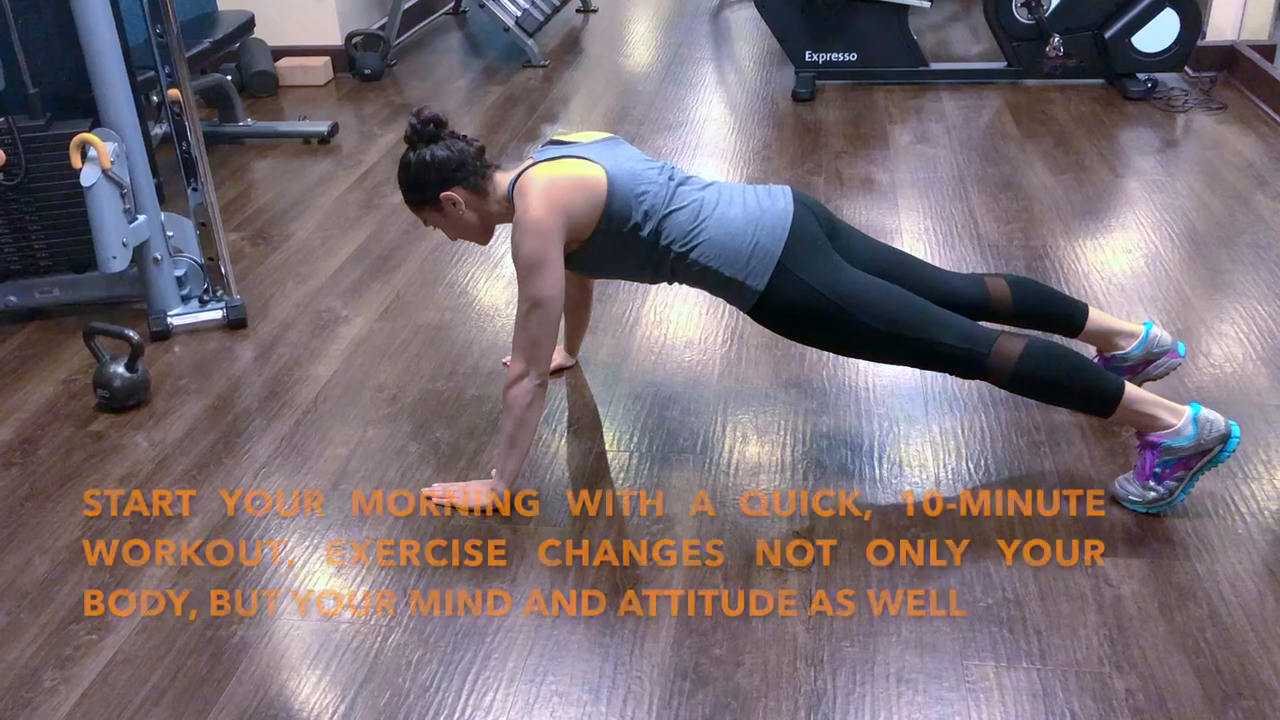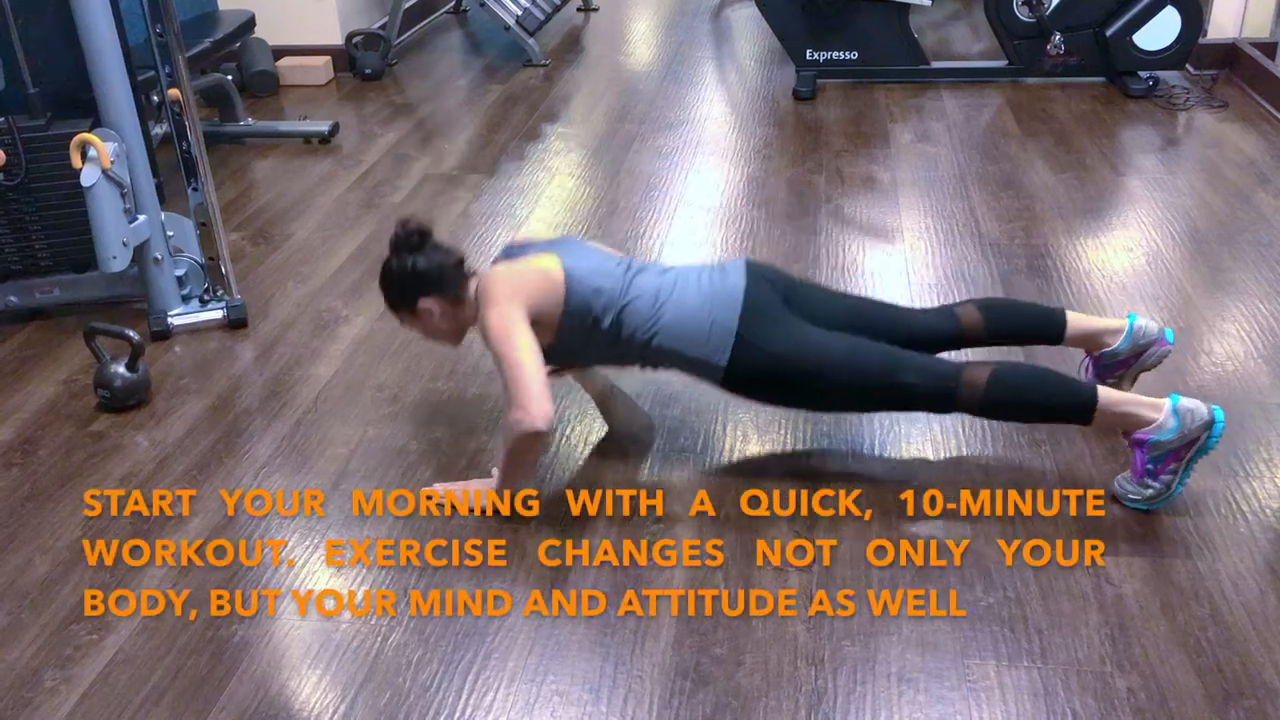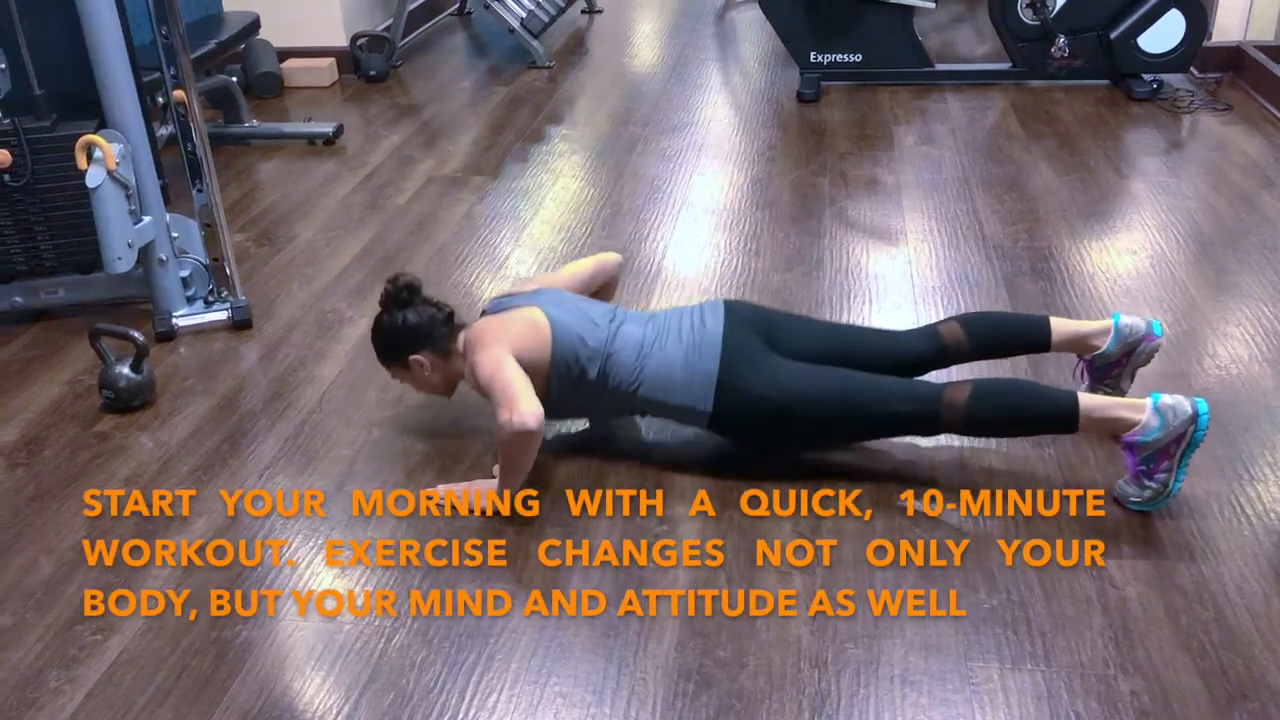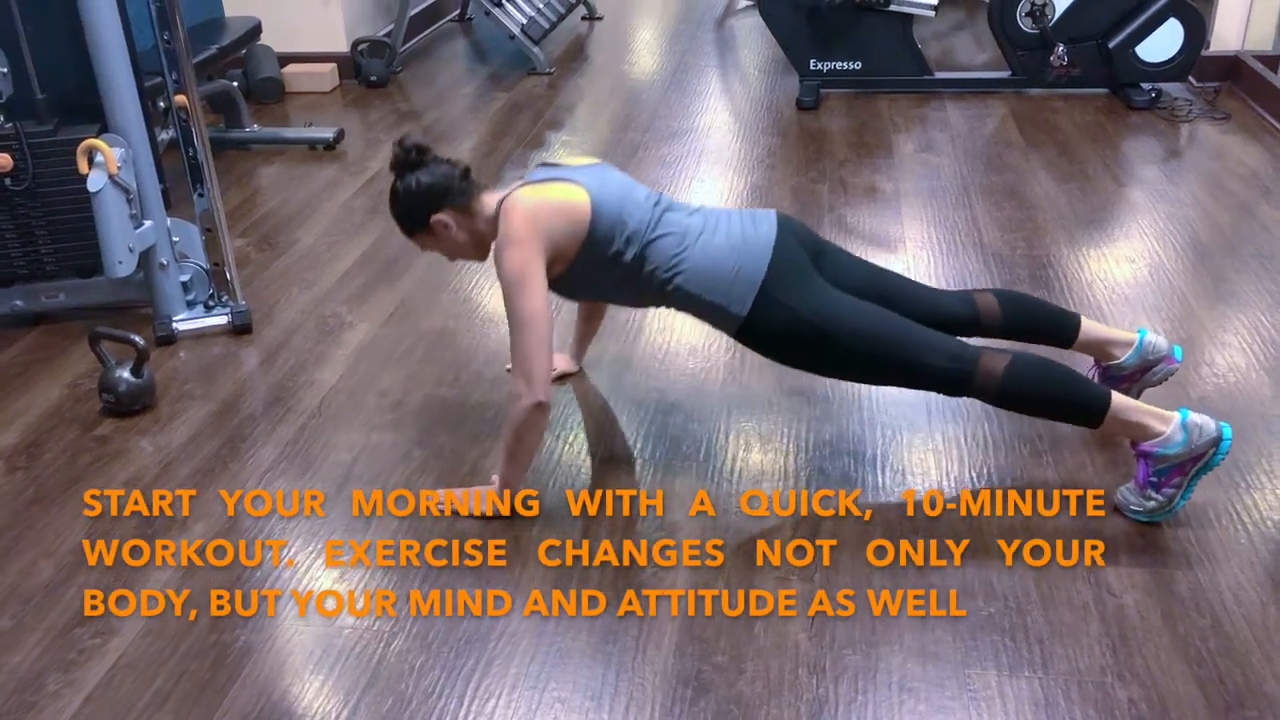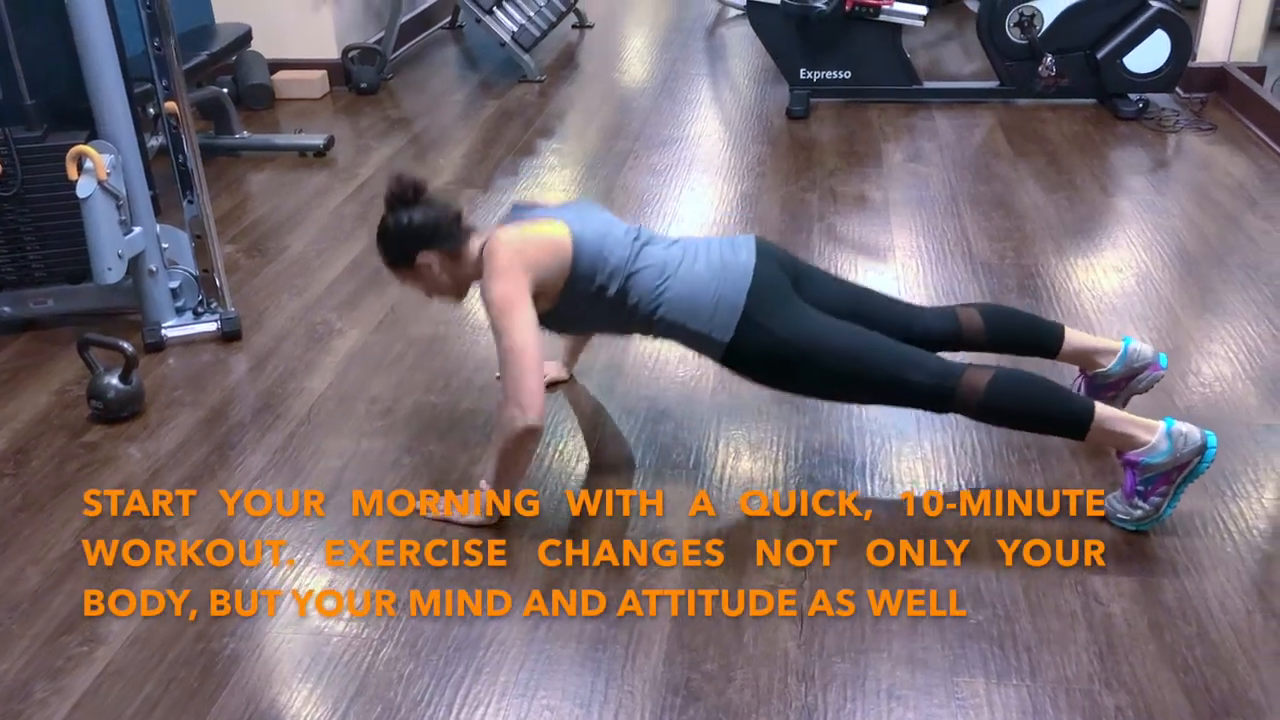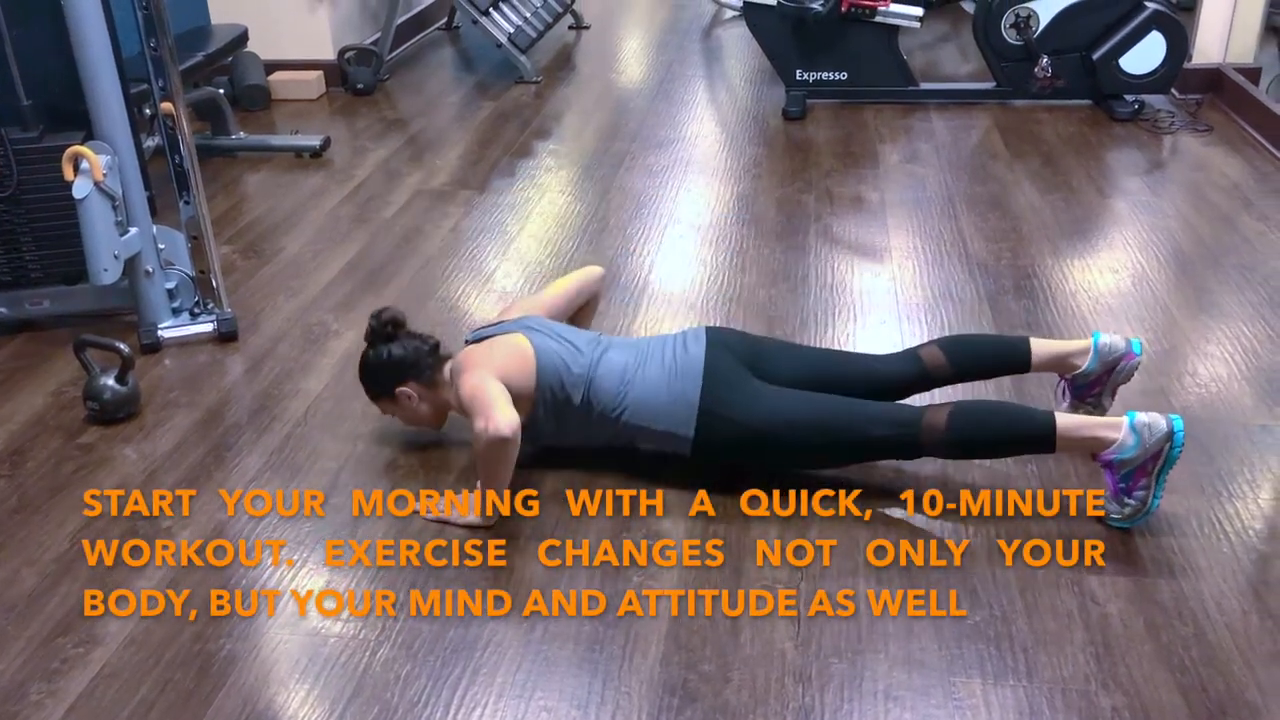
dt=0.5s
person 1, frame 1
left shoulder: (533, 207)
right shoulder: (556, 156)
left elbow: (525, 370)
left wrist: (496, 487)
right wrist: (569, 350)
left hip: (771, 268)
right hip: (780, 217)
left knee: (959, 346)
right knee: (956, 295)
left ankle: (1179, 428)
right ankle: (1130, 340)
person 1, frame 2
left shoulder: (496, 303)
right shoulder: (524, 260)
left elbow: (532, 421)
left wrist: (501, 490)
right wrist: (566, 354)
left hip: (739, 346)
right hip: (740, 289)
left knee: (929, 382)
right knee: (926, 329)
left ankle: (1161, 421)
right ankle: (1117, 334)
person 1, frame 3
left shoulder: (484, 349)
right shoulder: (510, 303)
left elbow: (525, 422)
right elbow: (610, 260)
left wrist: (504, 491)
left hip: (727, 387)
right hip: (724, 325)
left knee: (918, 405)
right knee: (912, 348)
left ankle: (1148, 421)
right ankle: (1108, 335)
person 1, frame 4
left shoulder: (514, 235)
right shoulder: (544, 181)
left elbow: (532, 393)
left wrist: (503, 493)
right wrist: (578, 352)
left hip: (756, 296)
right hip: (762, 239)
left knee: (948, 364)
right knee: (948, 312)
left ankle: (1170, 434)
right ankle: (1127, 348)
person 1, frame 5
left shoulder: (500, 270)
right shoulder: (524, 224)
left elbow: (525, 414)
left wrist: (495, 499)
right wrist: (569, 353)
left hip: (742, 321)
right hip: (743, 265)
left knee: (930, 381)
right knee: (929, 329)
left ankle: (1157, 439)
right ankle: (1111, 355)
person 1, frame 6
left shoulder: (472, 377)
right shoulder: (508, 327)
left elbow: (500, 429)
right elbow: (592, 274)
left wrist: (488, 506)
left hip: (712, 417)
right hip: (706, 353)
left knee: (899, 429)
right knee: (893, 374)
left ankle: (1124, 438)
right ankle: (1086, 355)
